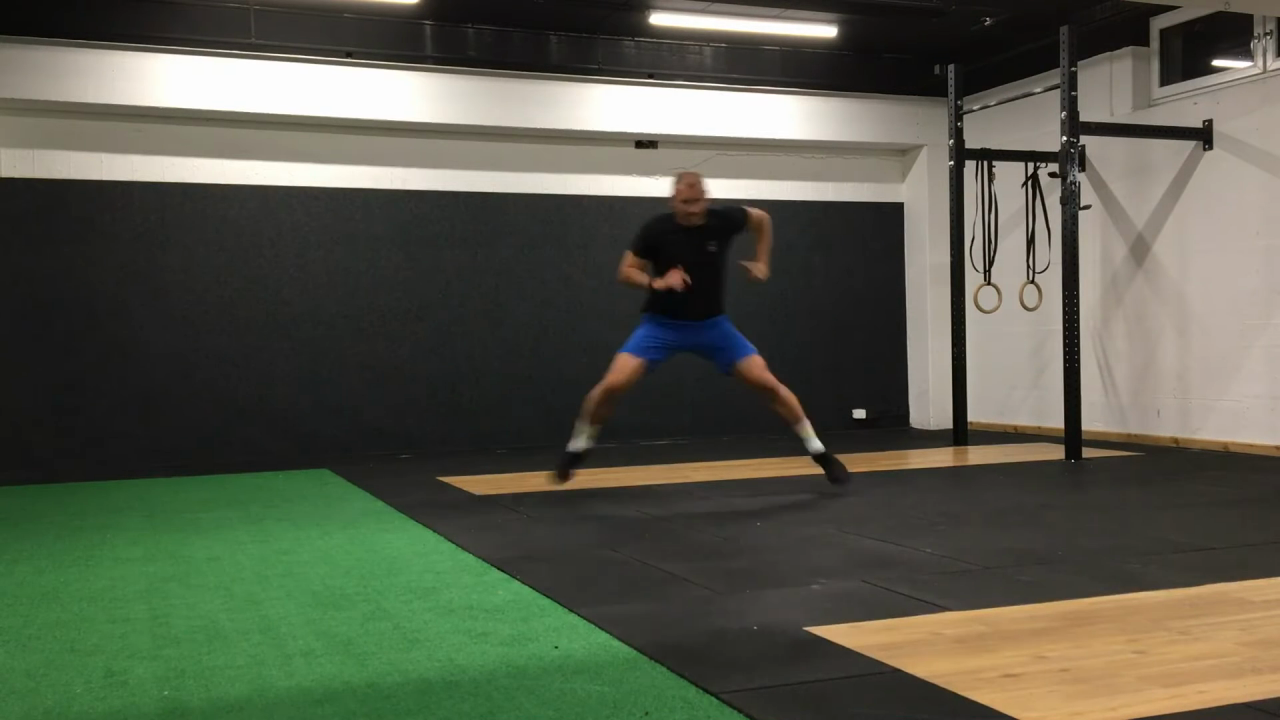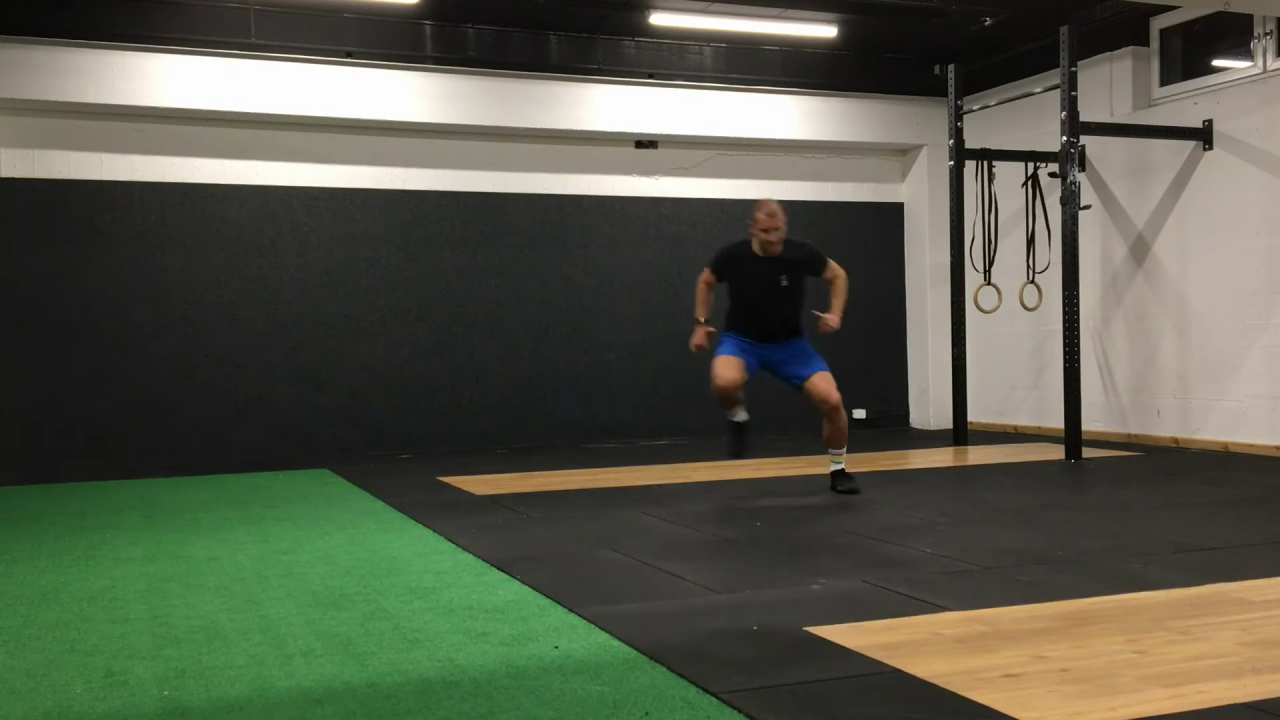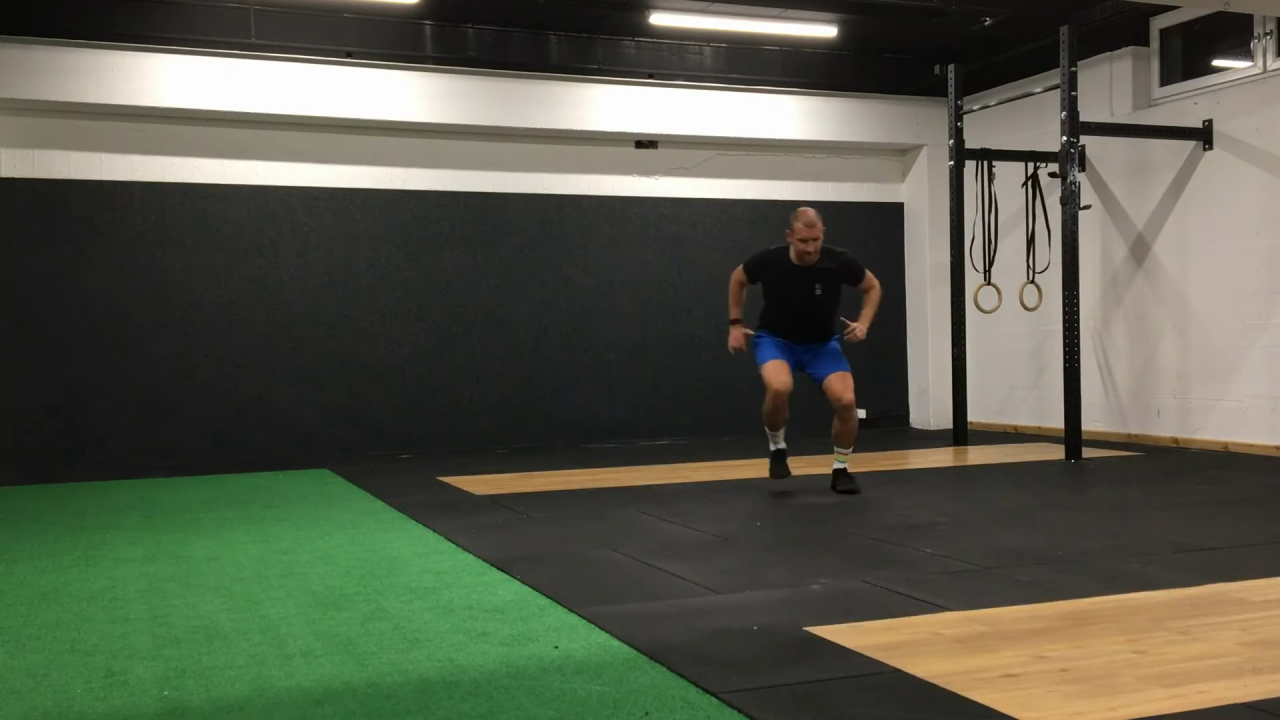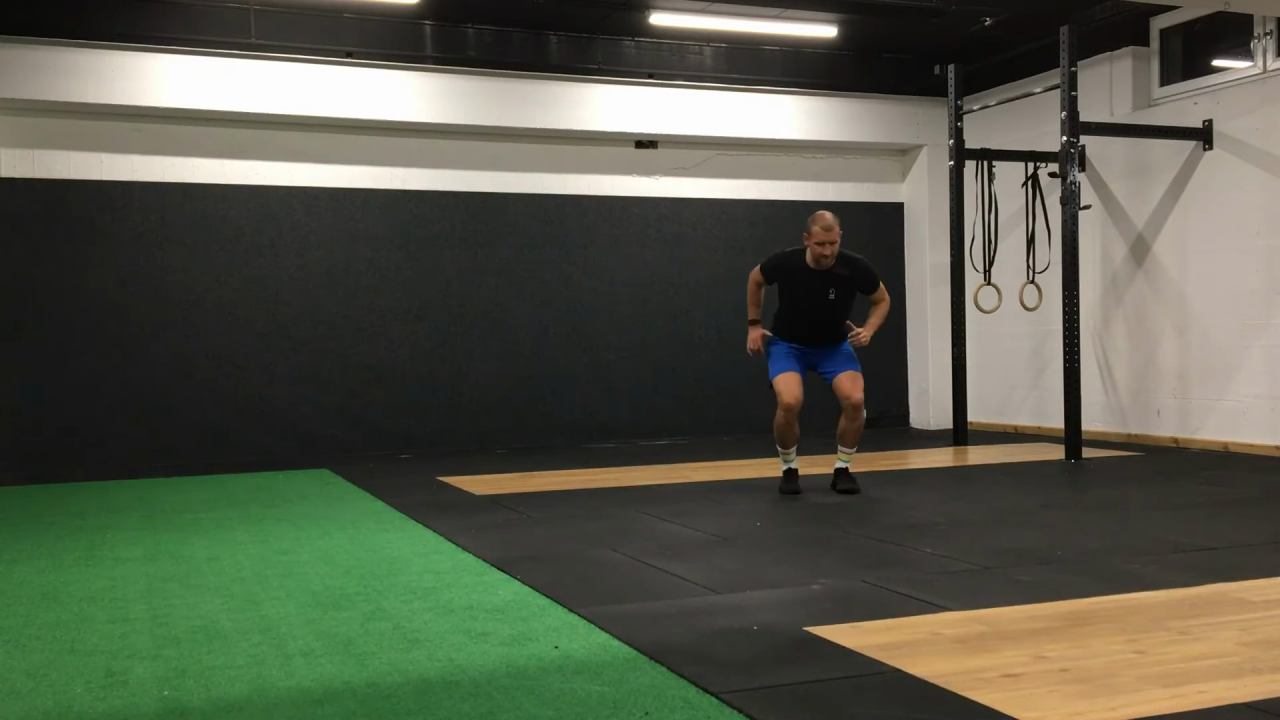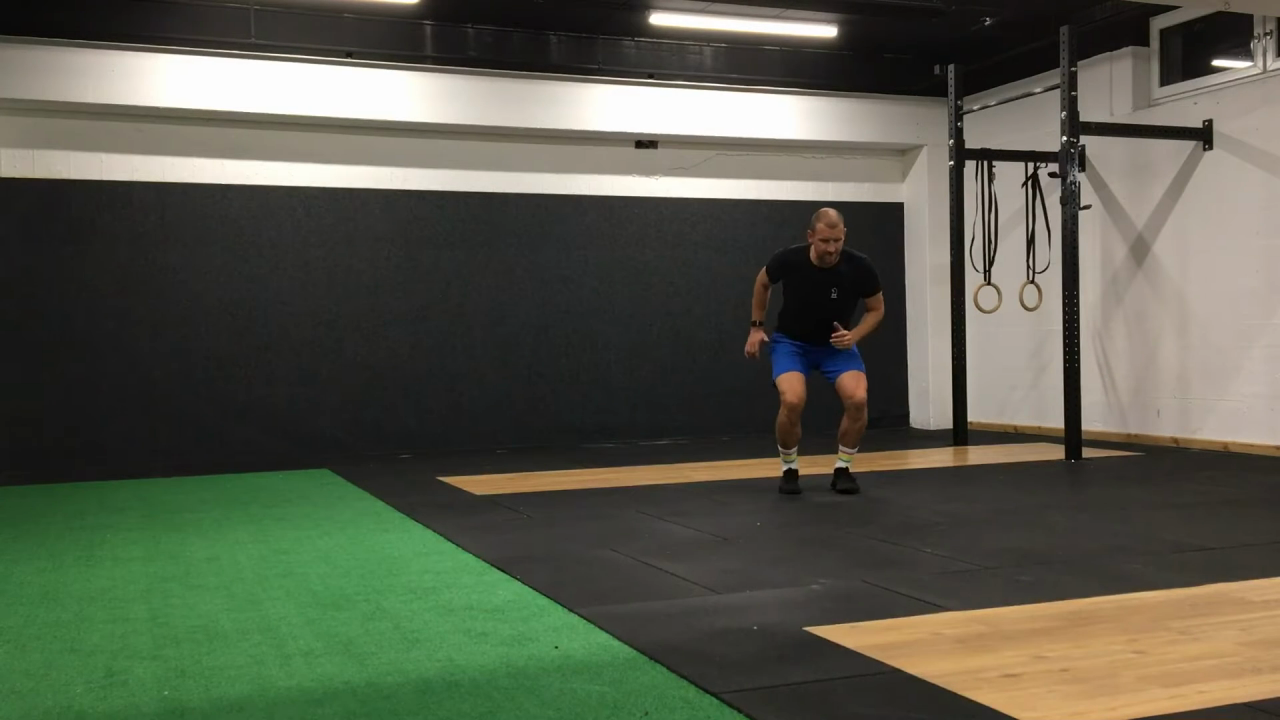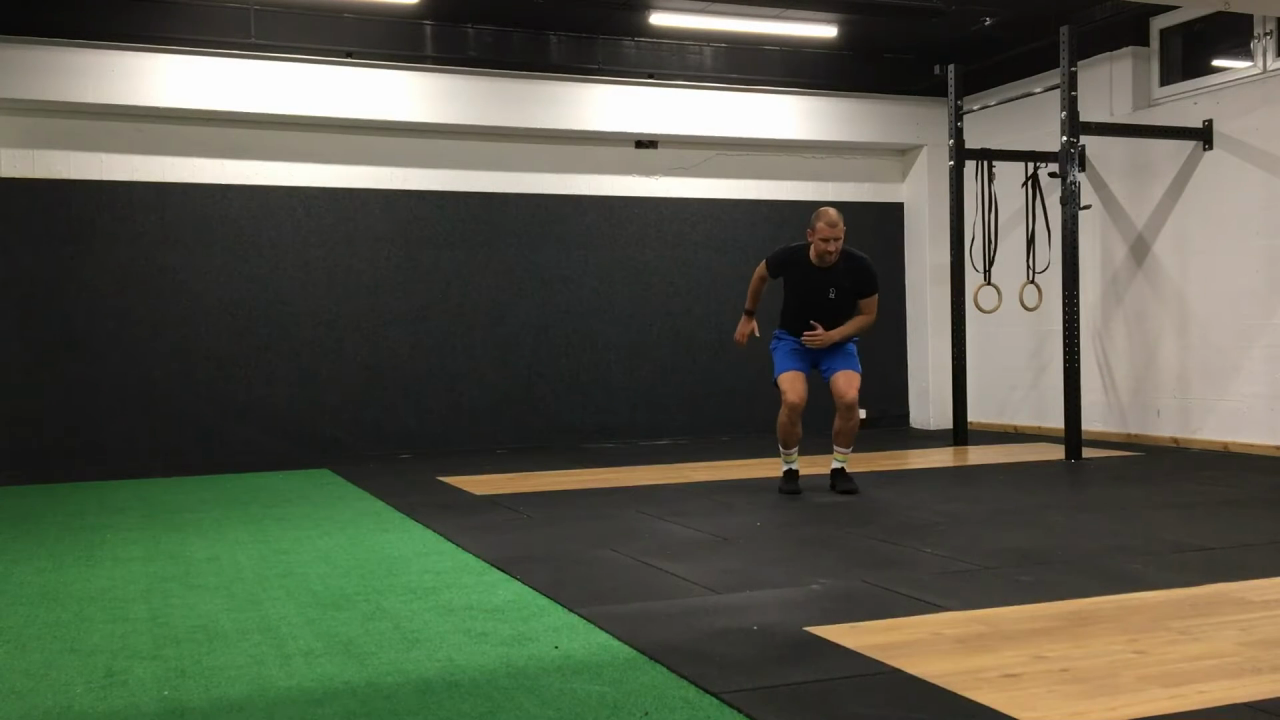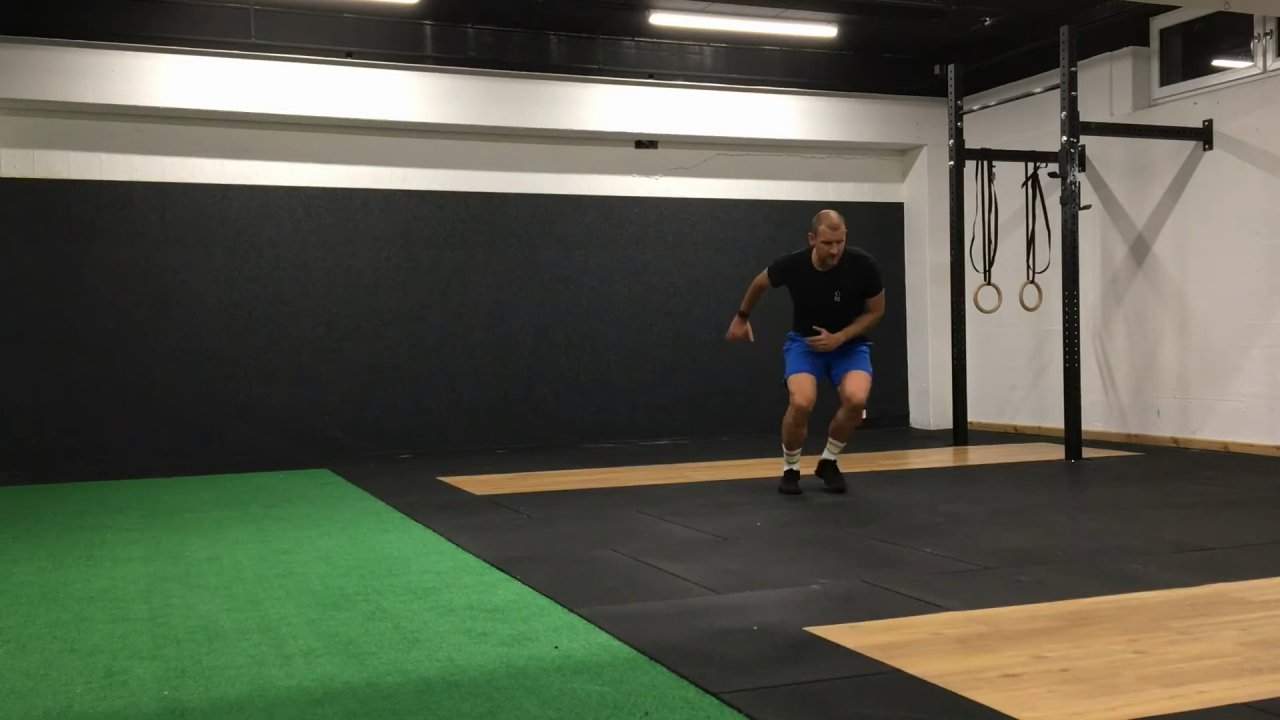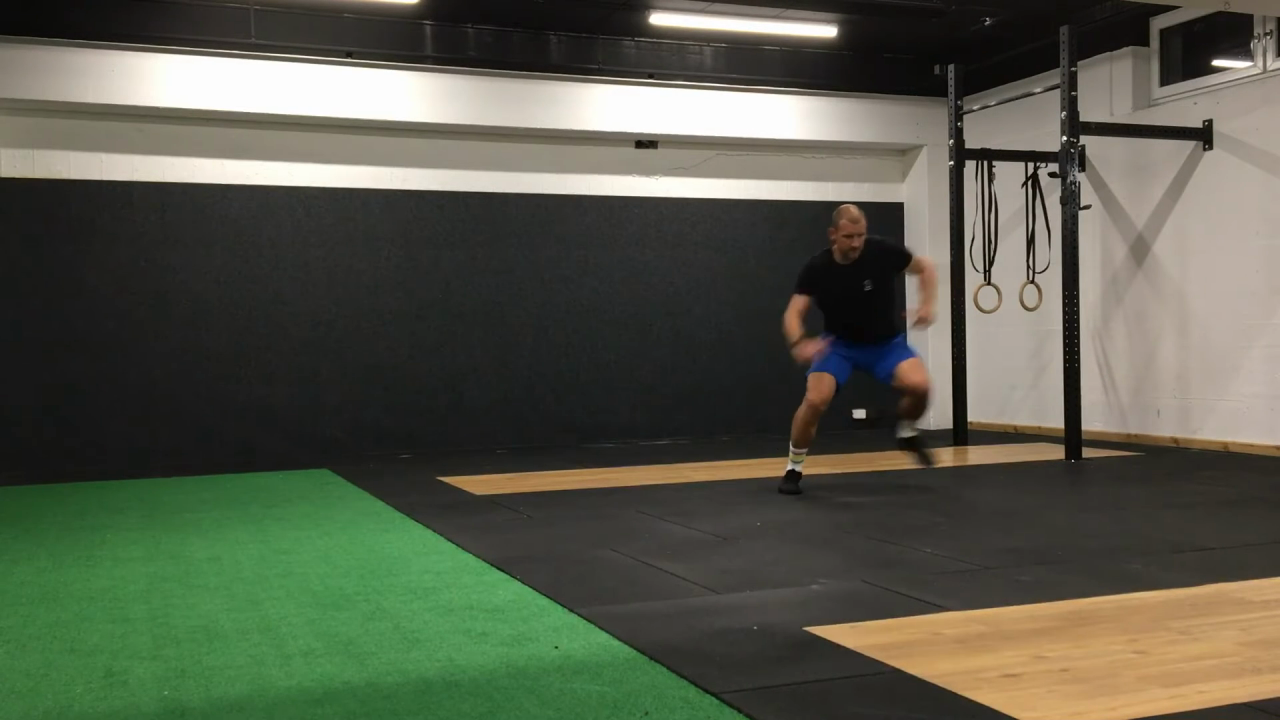
dt=0.2s
person 1, frame 1
left shoulder: (723, 219)
right shoulder: (656, 230)
left elbow: (762, 219)
right elbow: (626, 271)
left wrist: (762, 262)
right wrist: (656, 283)
left hip: (711, 324)
right hip: (662, 323)
left knee: (767, 384)
right knee: (614, 384)
left ankle: (817, 451)
right ankle: (579, 447)
person 1, frame 2
left shoulder: (801, 253)
right shoulder: (732, 256)
left elbow: (838, 275)
right elbow: (705, 282)
left wrist: (835, 314)
right wrist: (701, 323)
left hip: (789, 343)
right hip: (742, 340)
left knee: (832, 400)
right knee: (726, 383)
left ankle: (838, 469)
right ankle: (738, 419)
person 1, frame 3
left shoulder: (839, 262)
right shoulder: (768, 261)
left elbow: (872, 286)
right elbow: (738, 279)
left wrist: (863, 323)
right wrist: (736, 324)
left hip: (821, 344)
right hip: (775, 340)
left knee: (846, 400)
right knee: (780, 388)
left ankle: (840, 470)
right ankle: (777, 446)
person 1, frame 4
left shoulder: (856, 267)
right shoulder: (784, 262)
left elbow: (882, 300)
right elbow: (755, 279)
left wrist: (868, 330)
right wrist: (754, 325)
left hip: (834, 345)
right hip: (786, 344)
left knee: (854, 400)
right knee: (790, 403)
left ankle: (842, 469)
right ankle: (789, 469)
person 1, frame 5
left shoulder: (859, 267)
right shoulder: (788, 260)
left elbow: (876, 309)
right elbow: (762, 282)
left wrist: (854, 336)
right wrist: (756, 327)
left hip: (836, 344)
right hip: (790, 342)
left knee: (857, 399)
right knee: (792, 402)
left ankle: (842, 469)
right ankle: (789, 469)
person 1, frame 6
left shoulder: (859, 267)
right shoulder: (789, 257)
left elbow: (868, 314)
right elbow: (761, 275)
left wrist: (832, 337)
right wrist: (748, 316)
left hip: (836, 341)
right hip: (792, 339)
left knee: (848, 399)
right knee: (793, 401)
left ankle: (838, 469)
right ankle: (789, 469)
person 1, frame 7
left shoulder: (863, 265)
right shoulder: (792, 265)
left elbow: (876, 311)
right elbow: (761, 283)
left wrist: (838, 338)
right wrist: (742, 317)
left hip: (849, 344)
right hip: (804, 343)
left knee: (856, 399)
right knee: (802, 403)
left ankle: (828, 462)
right ankle: (791, 470)
person 1, frame 8
left shoulder: (886, 251)
right shoulder: (816, 269)
left elbow: (925, 267)
right elbow: (793, 314)
left wrist: (927, 304)
right wrist: (799, 344)
left hip: (885, 344)
right hip: (839, 344)
left knee: (919, 385)
right knee: (815, 401)
left ankle: (907, 434)
right ankle: (793, 469)
